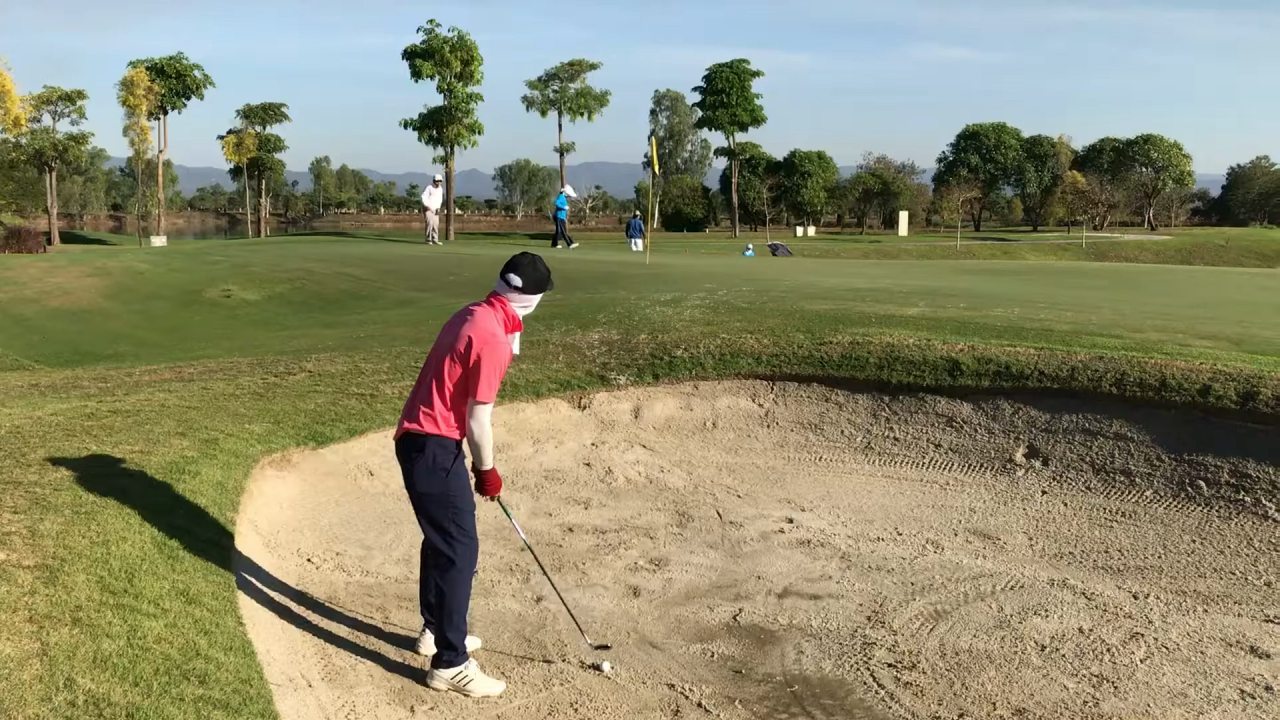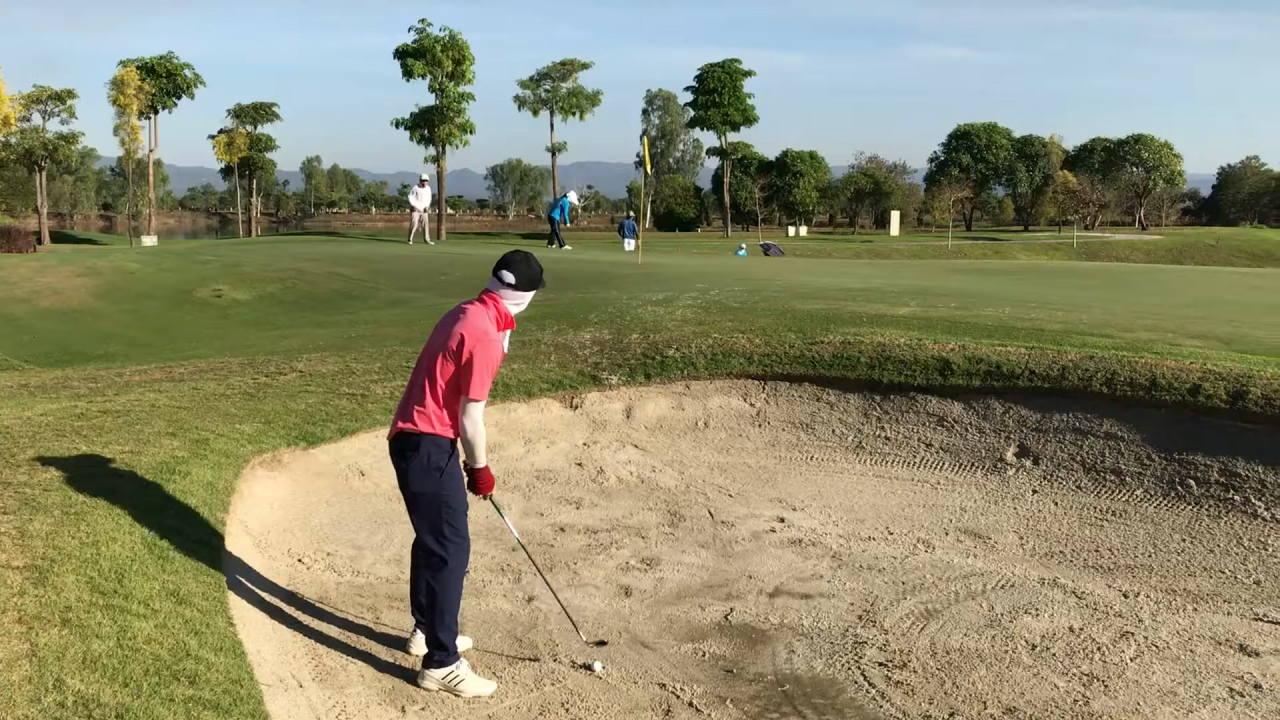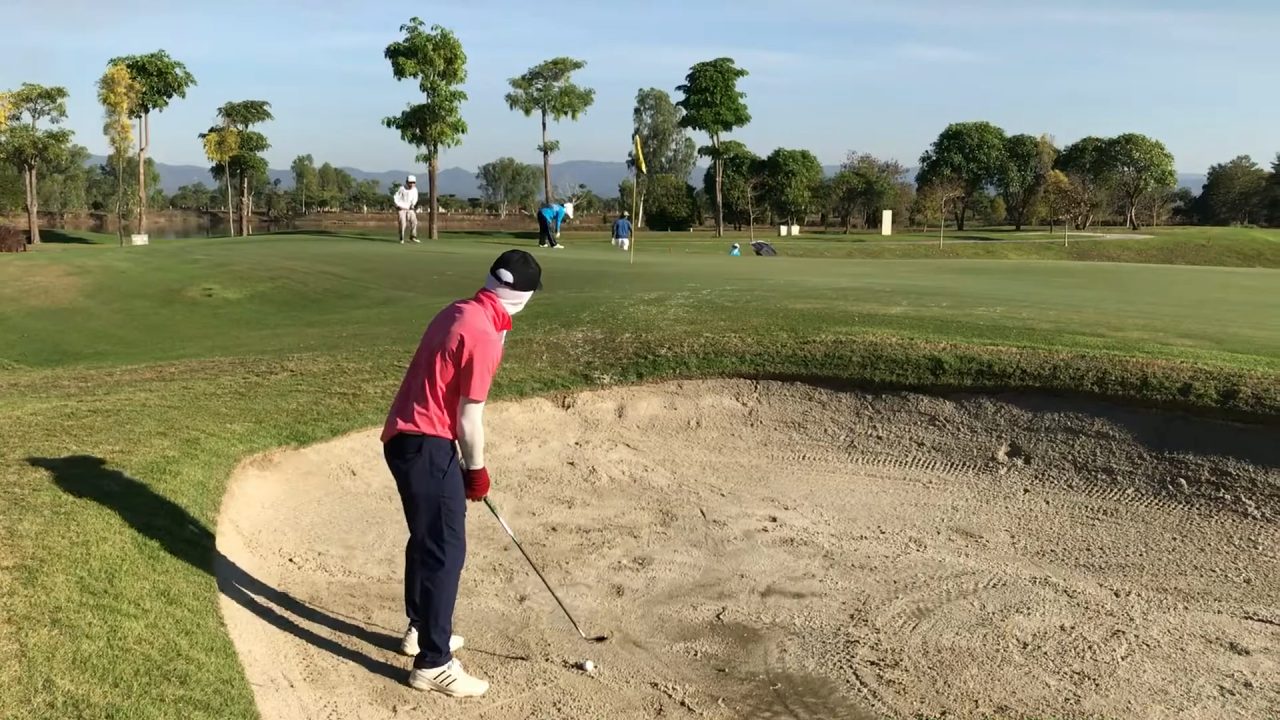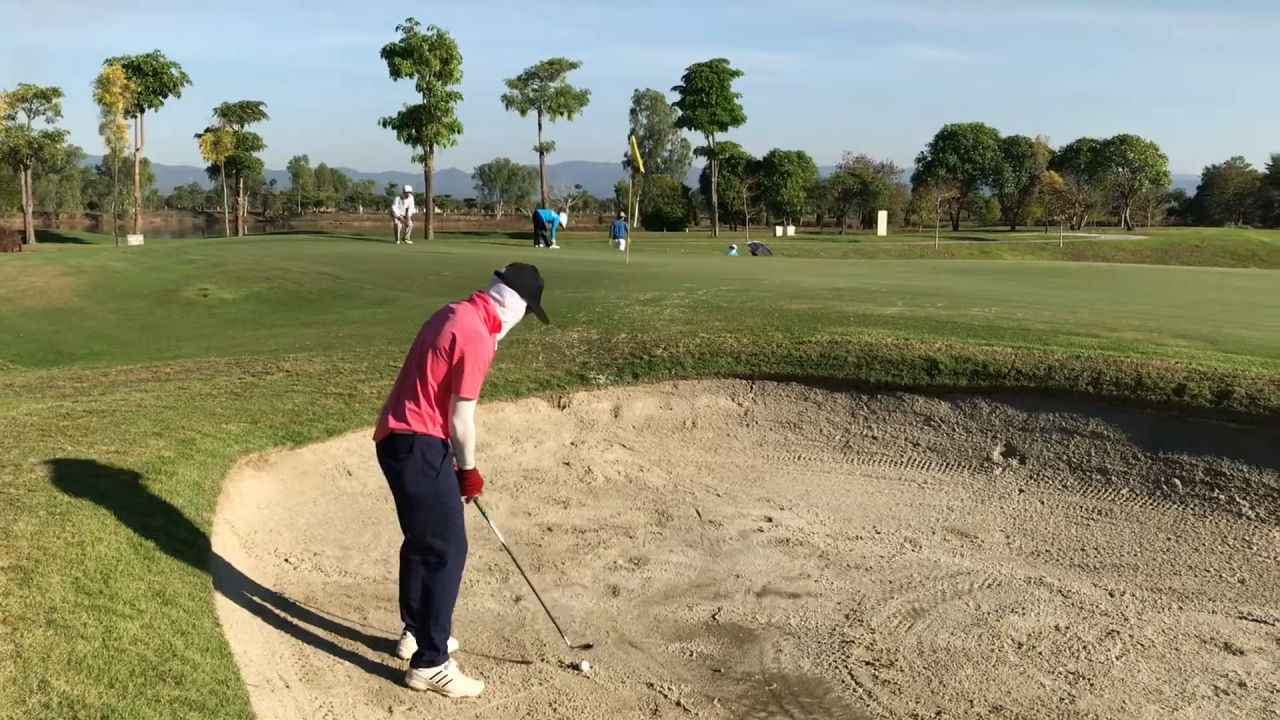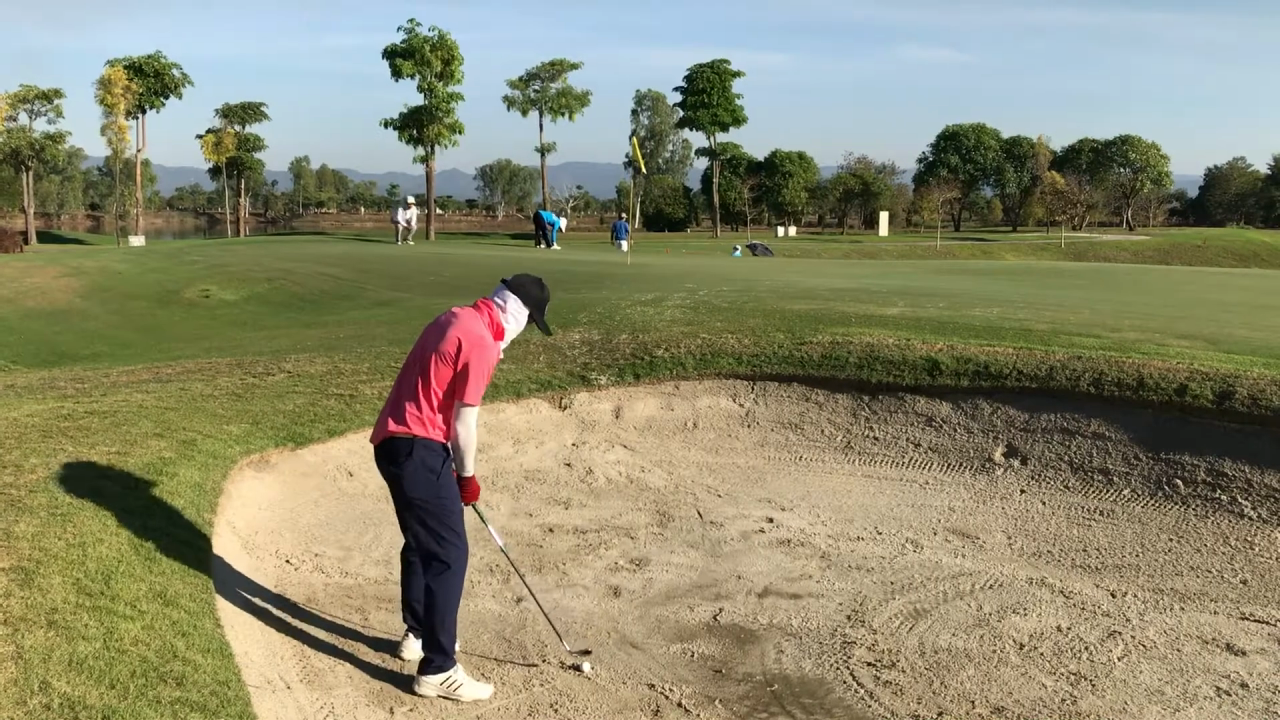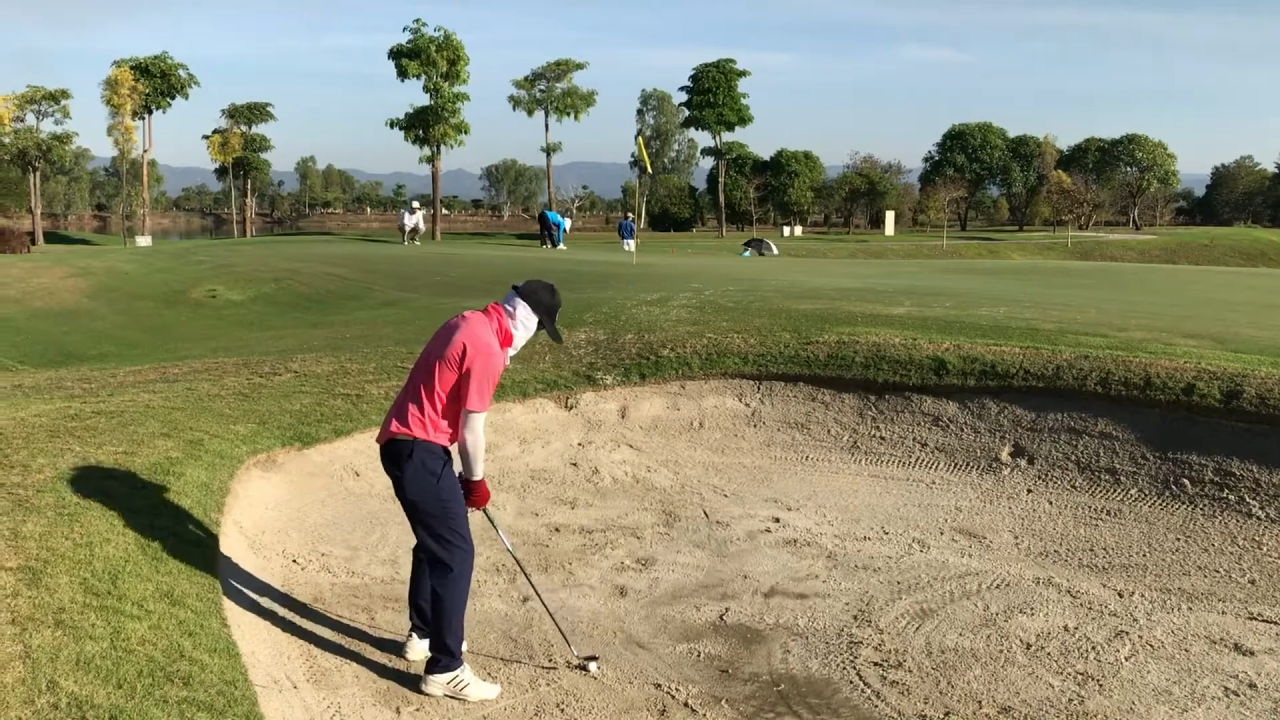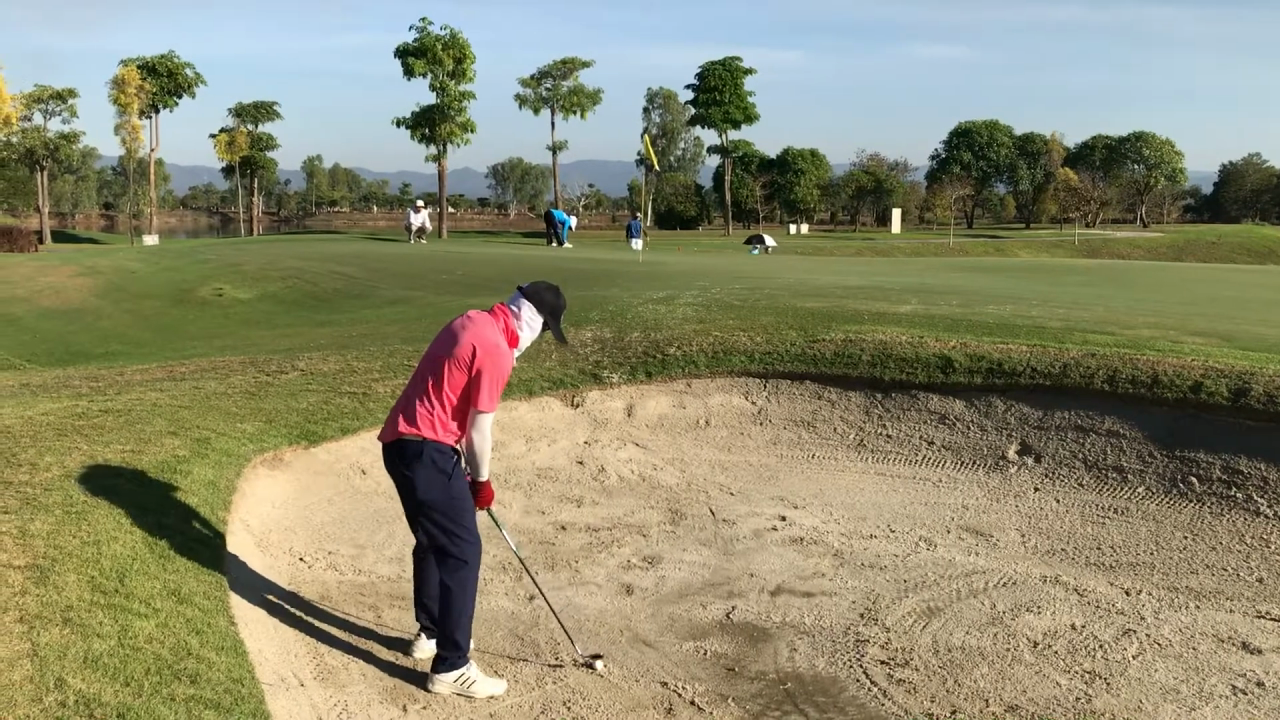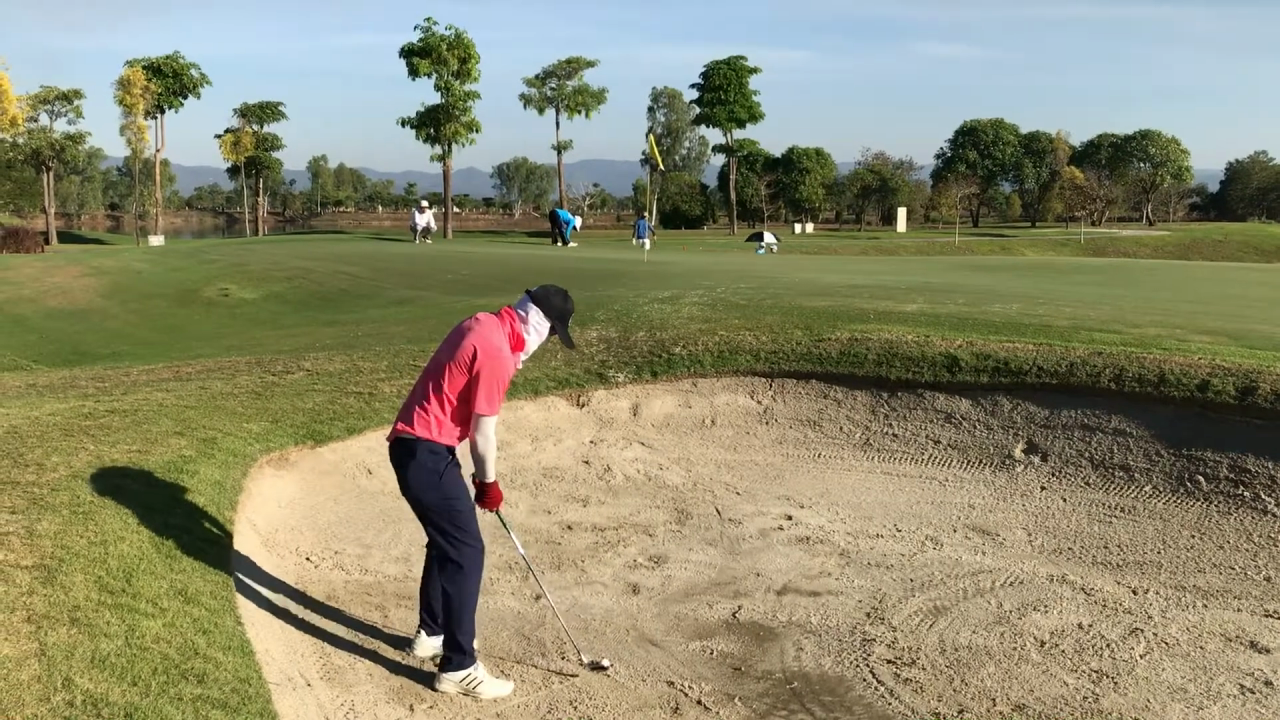
dt=0.3s
person 1, frame 1
left shoulder: (473, 315)
right shoulder: (493, 340)
right elbow: (476, 420)
left wrist: (480, 465)
right wrist: (487, 470)
left hip: (419, 439)
right hip: (434, 447)
left knee: (442, 540)
right knee: (459, 551)
left ankle: (436, 630)
right ankle: (450, 664)
person 1, frame 2
left shoulder: (464, 314)
right shoulder: (485, 337)
right elbow: (470, 417)
left wrist: (473, 464)
right wrist: (480, 469)
left hip: (411, 438)
right hip: (429, 446)
left knee: (432, 540)
right knee: (450, 551)
left ankle: (426, 630)
right ankle: (441, 664)
person 1, frame 3
left shoulder: (457, 312)
right shoulder: (485, 338)
right elbow: (468, 419)
left wrist: (467, 466)
right wrist: (477, 470)
left hip: (403, 437)
right hip: (427, 446)
left knee: (426, 539)
right knee: (445, 552)
left ankle: (421, 630)
right ankle: (432, 664)
person 1, frame 4
left shoulder: (453, 313)
right shoulder: (476, 336)
right elbow: (460, 417)
left wrist: (457, 464)
right wrist: (468, 470)
left hip: (395, 439)
right hip: (419, 446)
left knee: (421, 542)
right knee: (447, 551)
left ankle: (416, 632)
right ankle: (430, 663)
person 1, frame 5
left shoulder: (455, 318)
right shoulder: (481, 343)
right elbow: (463, 423)
left wrist: (457, 471)
right wrist: (467, 477)
left hip: (392, 441)
right hip: (419, 450)
left knee: (421, 544)
right knee: (449, 555)
left ankle: (417, 634)
right ankle: (437, 670)
person 1, frame 6
left shoulder: (468, 321)
right shoulder: (487, 349)
right elbow: (470, 429)
left wrist: (468, 475)
right wrist: (476, 481)
left hip: (400, 444)
right hip: (421, 453)
left knee: (433, 544)
right knee: (455, 556)
left ankle: (423, 635)
right ankle: (444, 669)
person 1, frame 7
left shoulder: (471, 321)
right shoulder: (496, 351)
right elbow: (478, 429)
left wrist: (468, 472)
right wrist: (481, 481)
left hip: (400, 442)
right hip: (428, 452)
left knee: (433, 542)
right knee: (463, 552)
left ankle: (430, 634)
right ankle: (451, 668)
person 1, frame 8
left shoulder: (481, 323)
right shoulder: (497, 353)
right elbow: (482, 431)
right wrist: (489, 483)
left hip: (410, 444)
right hip: (427, 452)
left knee: (445, 540)
right knee: (466, 553)
left ankle: (432, 632)
right ankle: (457, 667)
